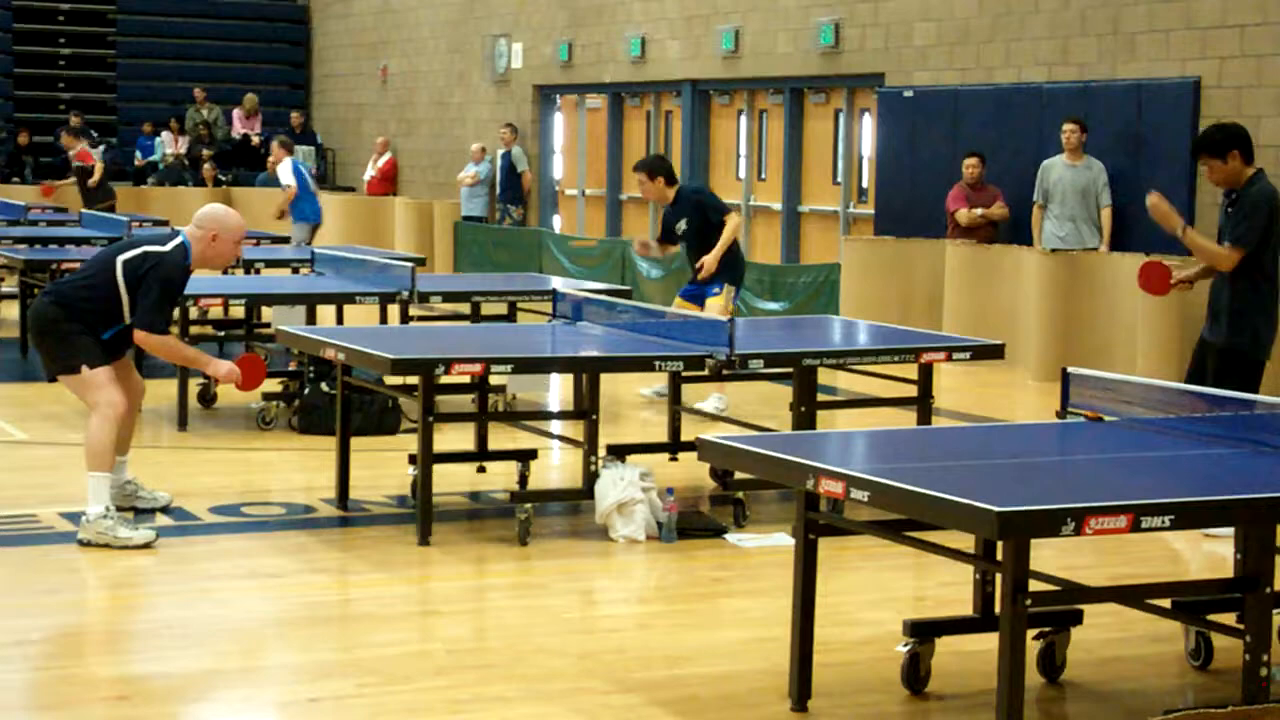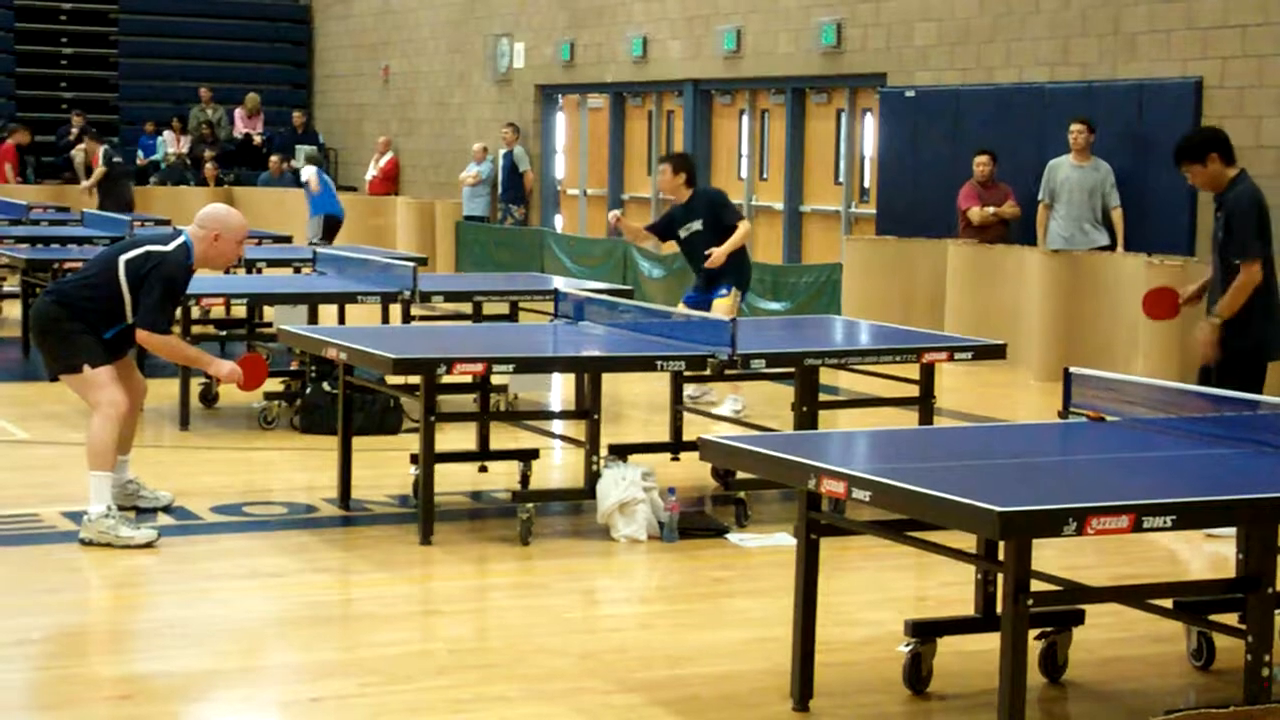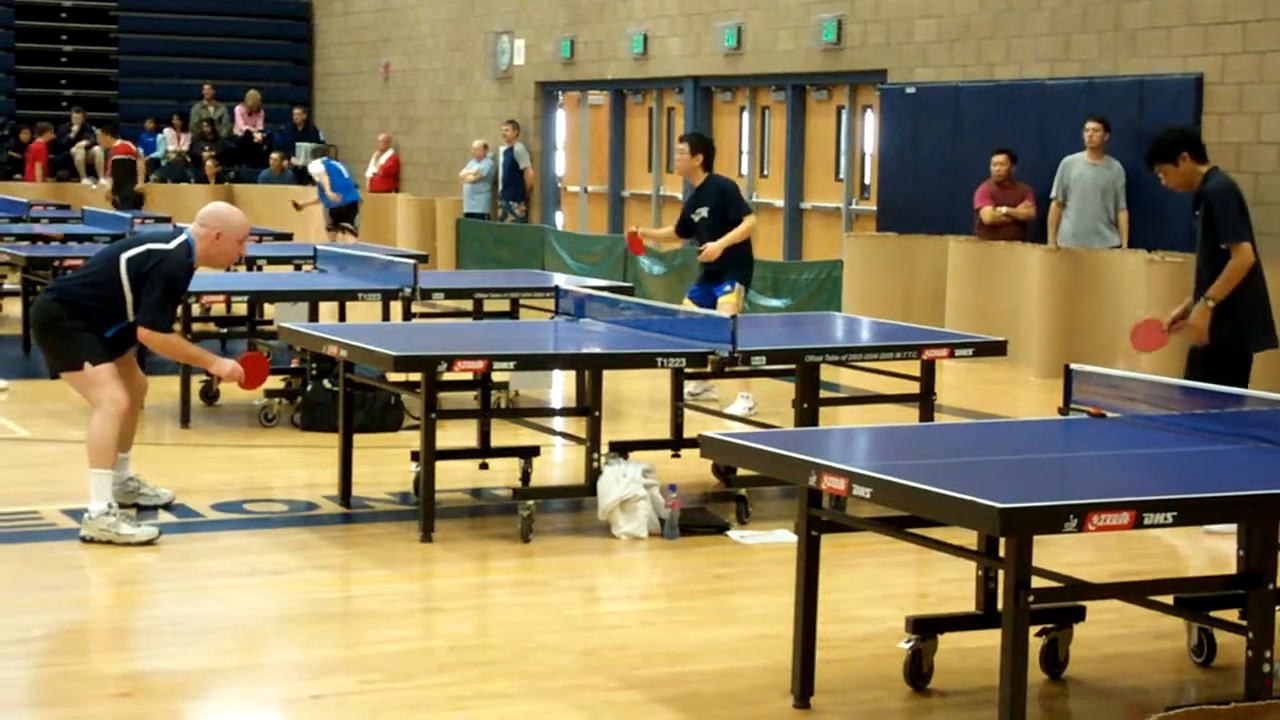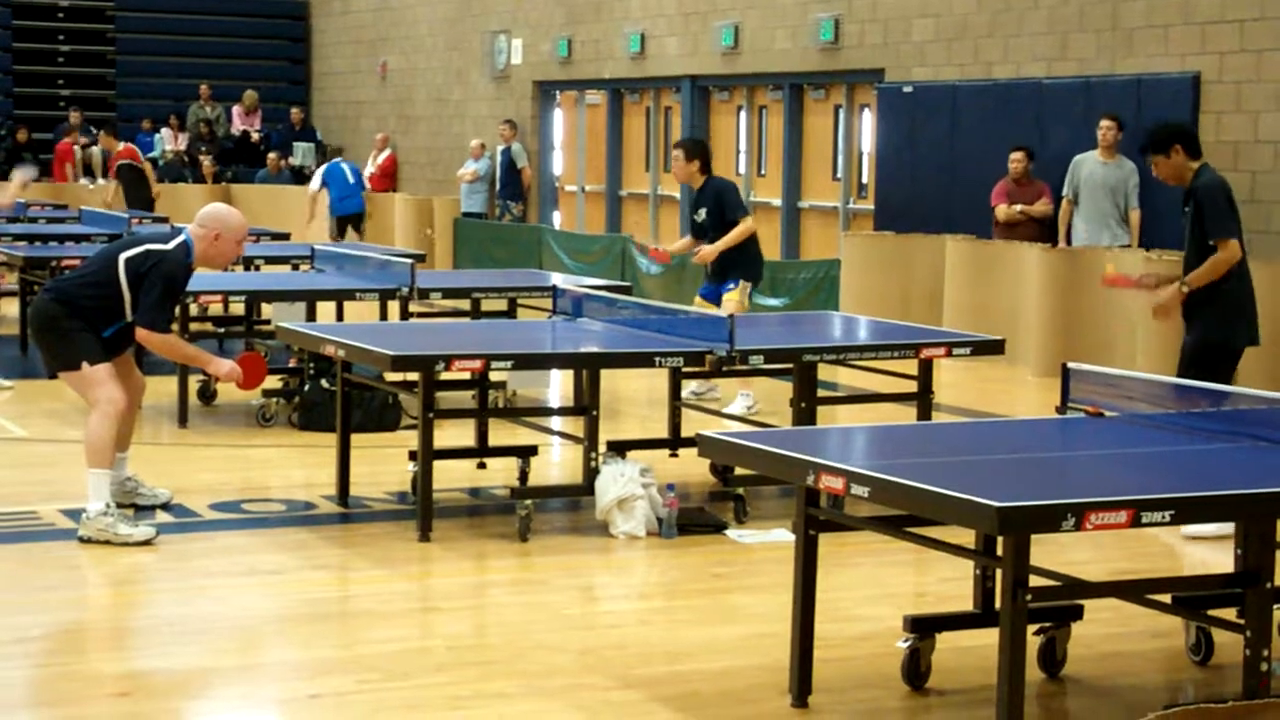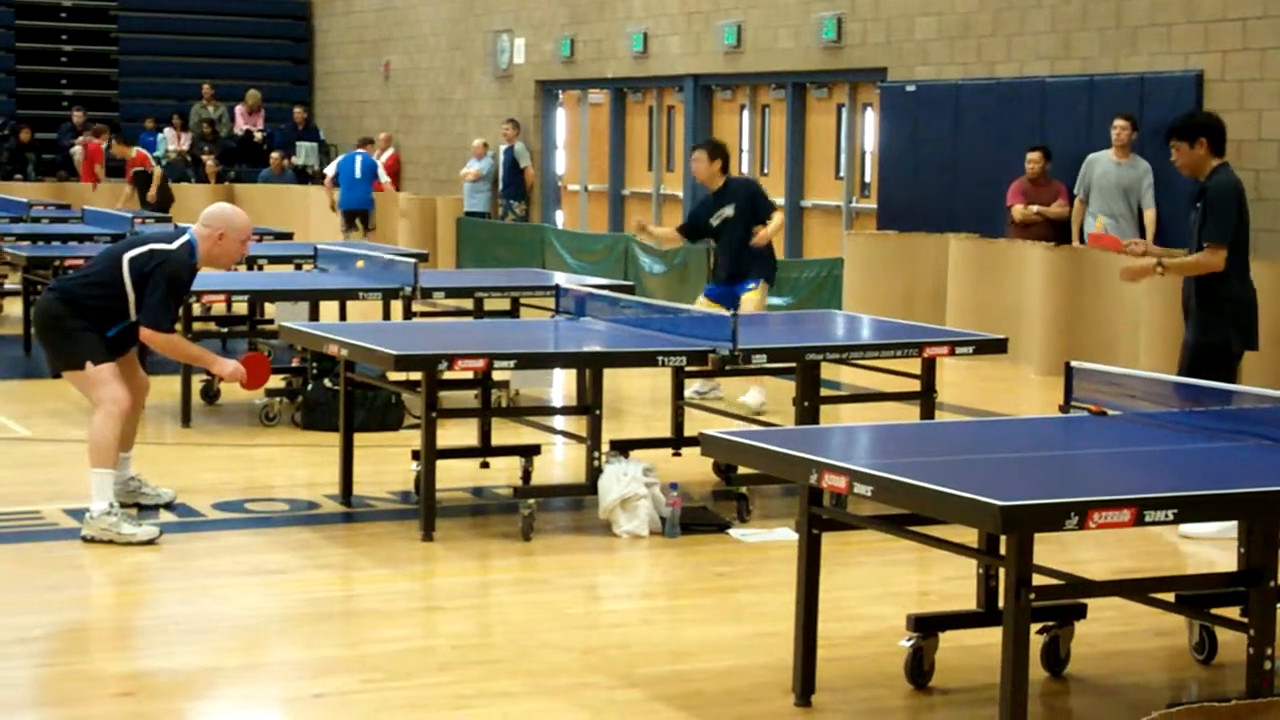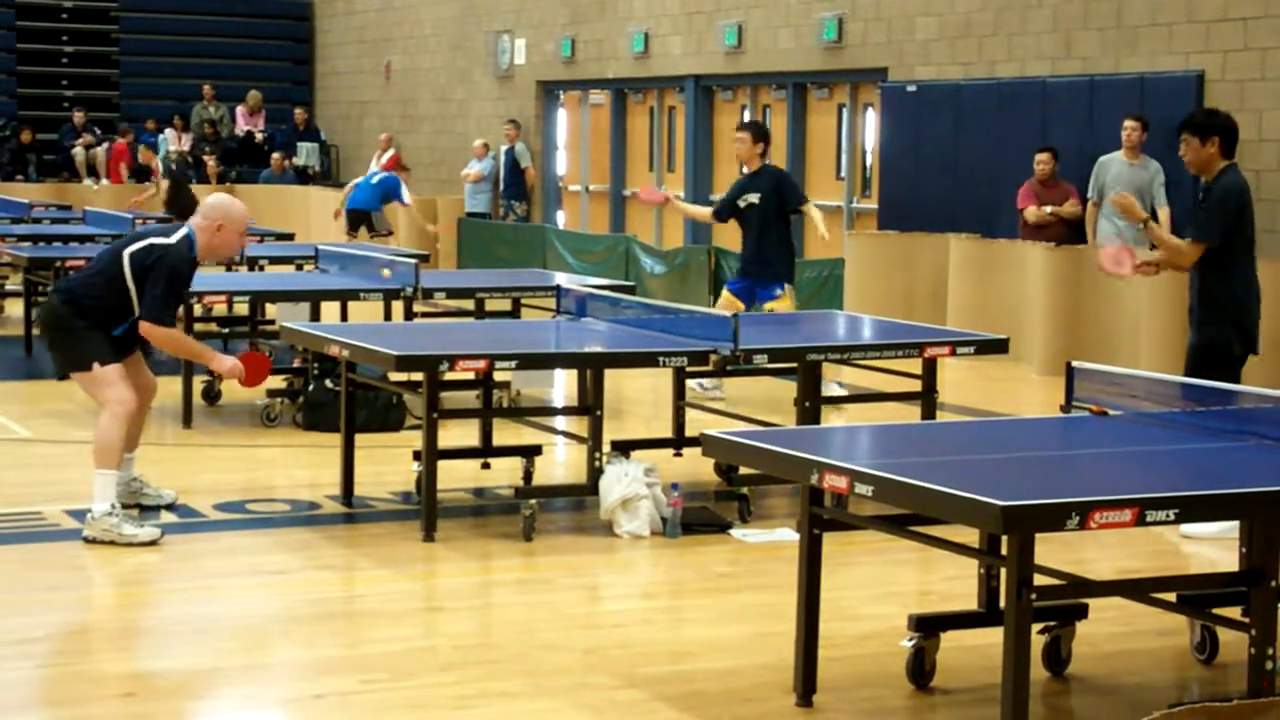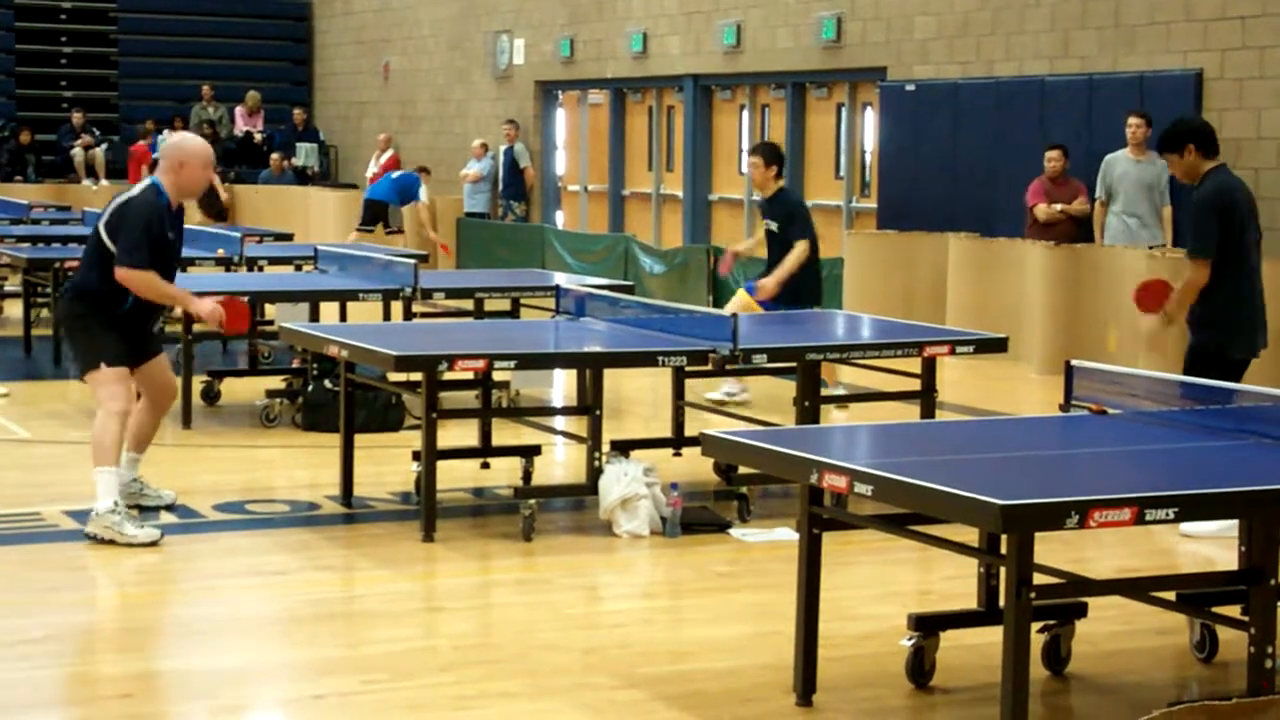
dt=0.3s
person 1, frame 1
right shoulder: (1236, 194)
left elbow: (1230, 258)
left wrist: (1177, 225)
right wrist: (1195, 273)
left hip: (1244, 330)
right hip: (1220, 324)
person 1, frame 2
left shoulder: (1243, 200)
right shoulder: (1228, 197)
left wrist: (1213, 320)
right wrist: (1202, 287)
left hip: (1246, 332)
right hip: (1228, 329)
person 1, frame 3
left shoulder: (1219, 191)
right shoulder: (1207, 195)
left elbow: (1243, 257)
left wrist: (1206, 307)
right wrist: (1189, 308)
left hip: (1233, 324)
right hip: (1219, 323)
person 1, frame 4
left shoulder: (1209, 187)
right shoulder: (1198, 191)
left elbow: (1230, 253)
left wrist: (1180, 289)
right wrist: (1168, 281)
left hip: (1220, 322)
right hip: (1208, 321)
person 1, frame 5
left shoulder: (1222, 188)
right shoulder: (1212, 188)
left elbow: (1215, 260)
left wrist: (1157, 265)
right wrist: (1159, 257)
left hip: (1221, 322)
right hip: (1209, 320)
person 1, frame 6
left shoulder: (1227, 190)
right shoulder: (1219, 187)
left elbow: (1190, 253)
left wrist: (1142, 220)
right wrist: (1161, 262)
left hip: (1224, 323)
right hip: (1217, 320)
left ankle: (1229, 513)
person 1, frame 7
left shoulder: (1205, 196)
right shoulder: (1237, 189)
left elbow: (1200, 272)
left wrist: (1167, 315)
right wrist: (1186, 297)
left hip: (1219, 327)
right hip: (1243, 323)
person 2, frame 1
left shoulder: (173, 254)
right shoulder: (167, 264)
left elbow: (146, 328)
right elbow: (147, 336)
right wrist: (208, 364)
left hip: (84, 321)
right hip: (59, 320)
left knee: (131, 393)
right knee: (110, 404)
left ankle: (119, 486)
right ankle: (97, 517)
person 2, frame 2
left shoulder: (175, 253)
right shoulder: (170, 264)
left elbow: (148, 328)
right elbow: (149, 336)
right wrist: (210, 364)
left hip: (85, 321)
right hip: (60, 320)
left knee: (133, 392)
right knee: (112, 405)
left ankle: (121, 485)
right ankle: (99, 516)
person 2, frame 3
left shoulder: (176, 251)
right shoulder: (171, 262)
left elbow: (148, 326)
right elbow: (151, 334)
right wrist: (212, 362)
left hip: (86, 318)
right hip: (61, 317)
left knee: (134, 390)
right knee: (112, 401)
left ankle: (121, 483)
right ankle: (100, 514)
person 2, frame 4
left shoulder: (175, 251)
right shoulder: (170, 262)
left elbow: (147, 325)
right elbow: (149, 333)
right wrist: (209, 362)
left hip: (84, 317)
right hip: (60, 317)
left knee: (132, 389)
right knee: (110, 401)
left ankle: (119, 482)
right ankle: (98, 514)
person 2, frame 5
left shoulder: (179, 251)
right shoulder: (174, 263)
left elbow: (150, 326)
right elbow: (153, 334)
right wrist: (214, 363)
left hip: (87, 316)
right hip: (63, 317)
left knee: (136, 389)
right knee: (114, 401)
left ankle: (122, 482)
right ankle: (101, 514)
person 2, frame 6
left shoulder: (179, 244)
right shoulder: (174, 257)
right elbow: (153, 328)
right wrist: (213, 359)
left hip: (93, 319)
right hip: (70, 319)
left knee: (143, 389)
right knee: (121, 402)
left ankle: (125, 483)
right ankle: (103, 514)
person 2, frame 7
left shoulder: (171, 207)
right shoulder: (142, 206)
right elbow: (128, 273)
left wrist: (170, 306)
right wrist: (192, 304)
left hip: (129, 315)
right hip: (91, 313)
left knee: (162, 389)
right knee: (115, 402)
left ankle: (127, 481)
right ankle: (106, 511)
person 3, frame 1
left shoulder: (697, 195)
right shoulder: (670, 213)
left elbow: (734, 219)
right elbow: (666, 247)
left wrist: (715, 255)
right wrist: (648, 248)
left hip: (725, 271)
right hip: (702, 275)
left ankle: (719, 397)
person 3, frame 2
left shoulder: (712, 198)
right shoulder: (675, 216)
left elbow: (745, 227)
right elbow: (642, 236)
left wrist: (724, 250)
right wrist: (621, 222)
left hip: (731, 277)
right hip: (705, 281)
left ankle: (735, 399)
right ankle: (700, 388)
person 3, frame 3
left shoulder: (723, 187)
right shoulder: (693, 199)
left elbow: (750, 222)
right elbow: (678, 233)
left wrist: (721, 244)
right wrist: (646, 234)
left hip: (733, 271)
right hip: (709, 274)
left ankle: (745, 398)
right ankle: (702, 385)
person 3, frame 4
left shoulder: (722, 189)
right shoulder: (698, 198)
left elbow: (748, 224)
right elbow: (697, 237)
left wrist: (716, 248)
right wrist: (669, 250)
left hip: (742, 268)
right hip: (718, 272)
left ankle: (746, 396)
right ankle: (706, 384)
person 3, frame 5
left shoulder: (746, 188)
right shoulder: (704, 206)
left elbow: (777, 215)
right elbow: (679, 236)
left wrist: (770, 230)
right wrist: (648, 230)
left hip: (755, 271)
right hip: (725, 275)
left ankle: (757, 390)
right ankle: (709, 383)
person 3, frame 6
left shoulder: (777, 178)
right shoulder: (740, 186)
left elbow: (807, 207)
right elbow: (713, 216)
left wrist: (820, 225)
right wrist: (673, 203)
left hip: (777, 271)
right hip: (749, 269)
left ankle: (824, 383)
right ankle: (712, 382)
person 3, frame 7
left shoulder: (791, 203)
right shoulder: (766, 202)
left elbow: (802, 247)
left wrist: (776, 278)
right wrist: (742, 248)
left hip: (801, 284)
right hip: (769, 279)
right knee: (730, 315)
left ankle: (835, 387)
right ankle: (735, 386)
